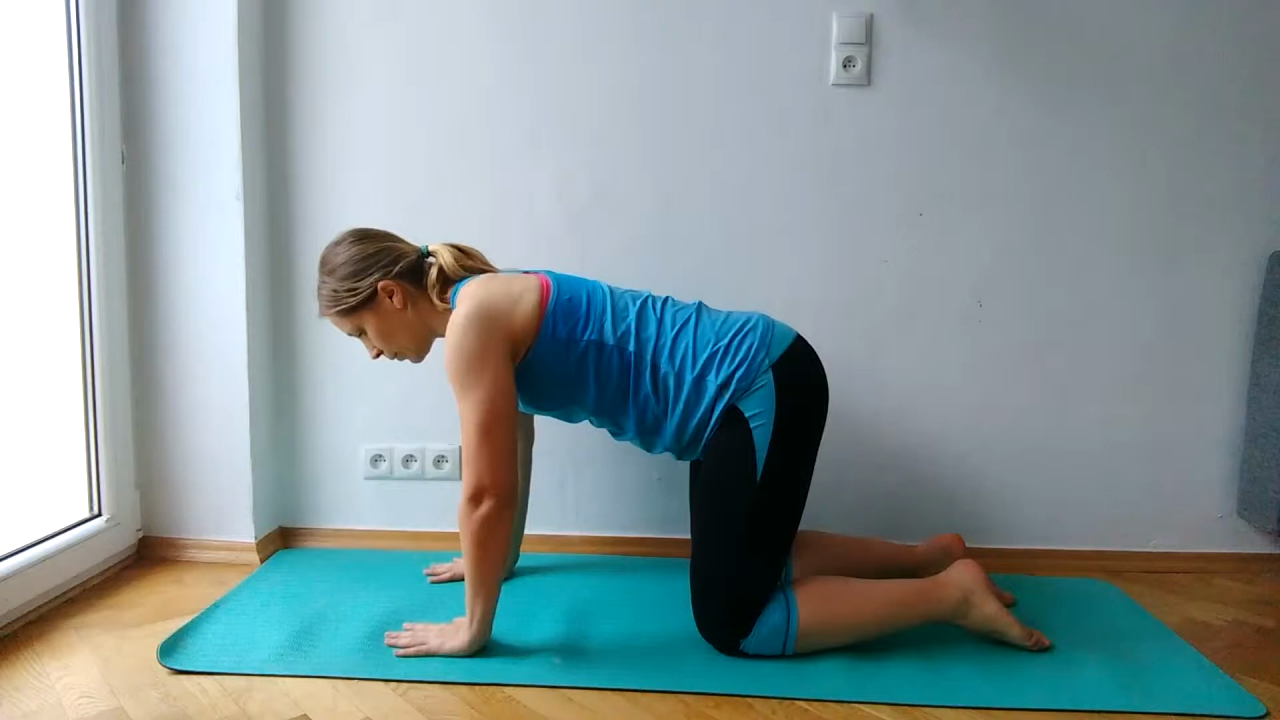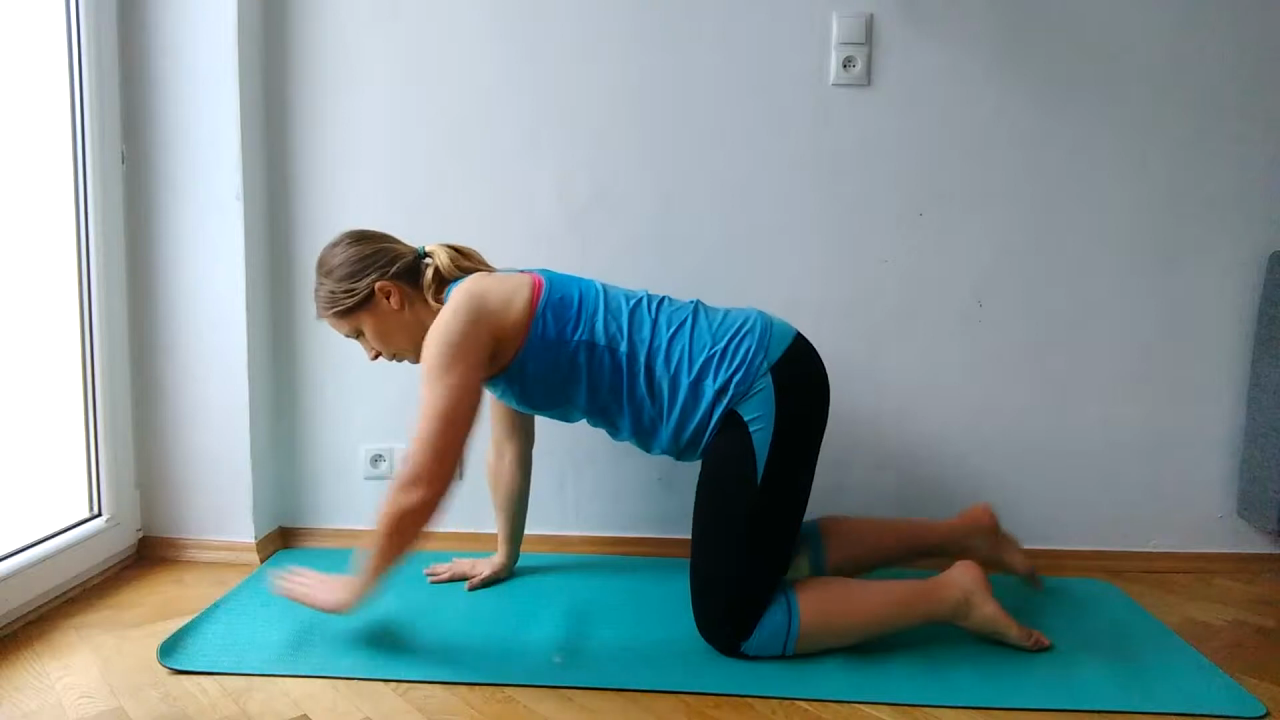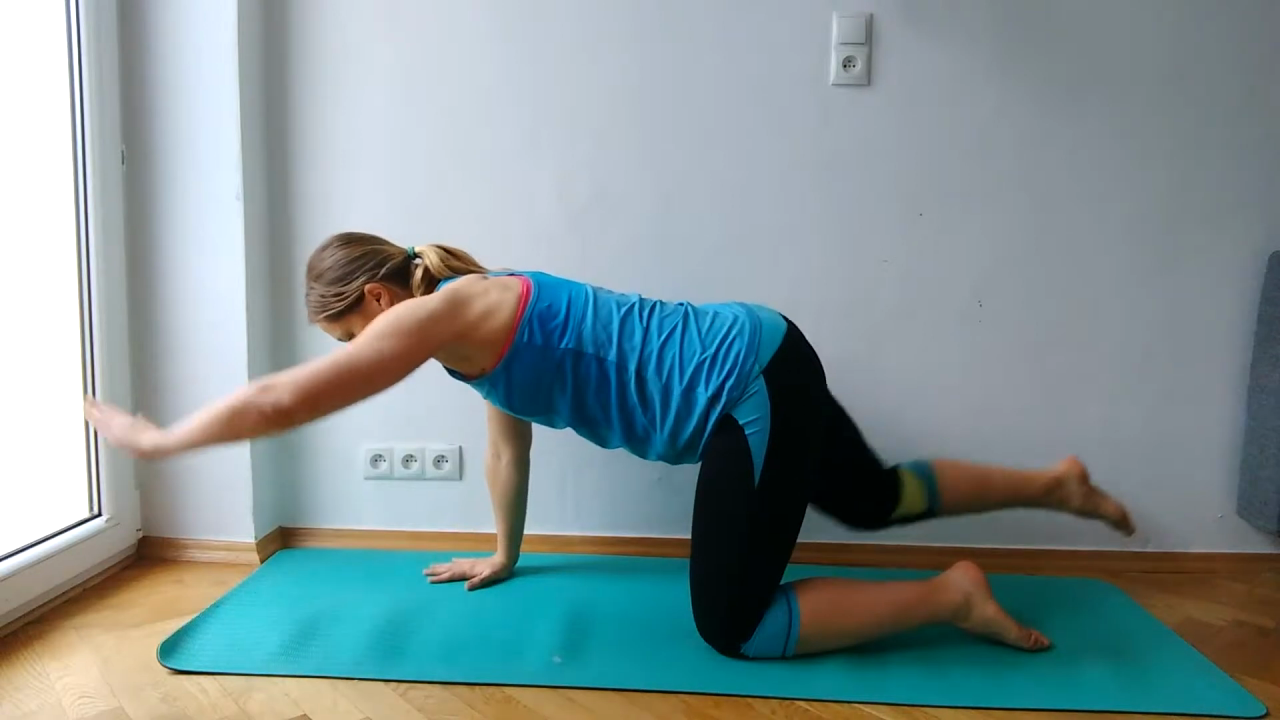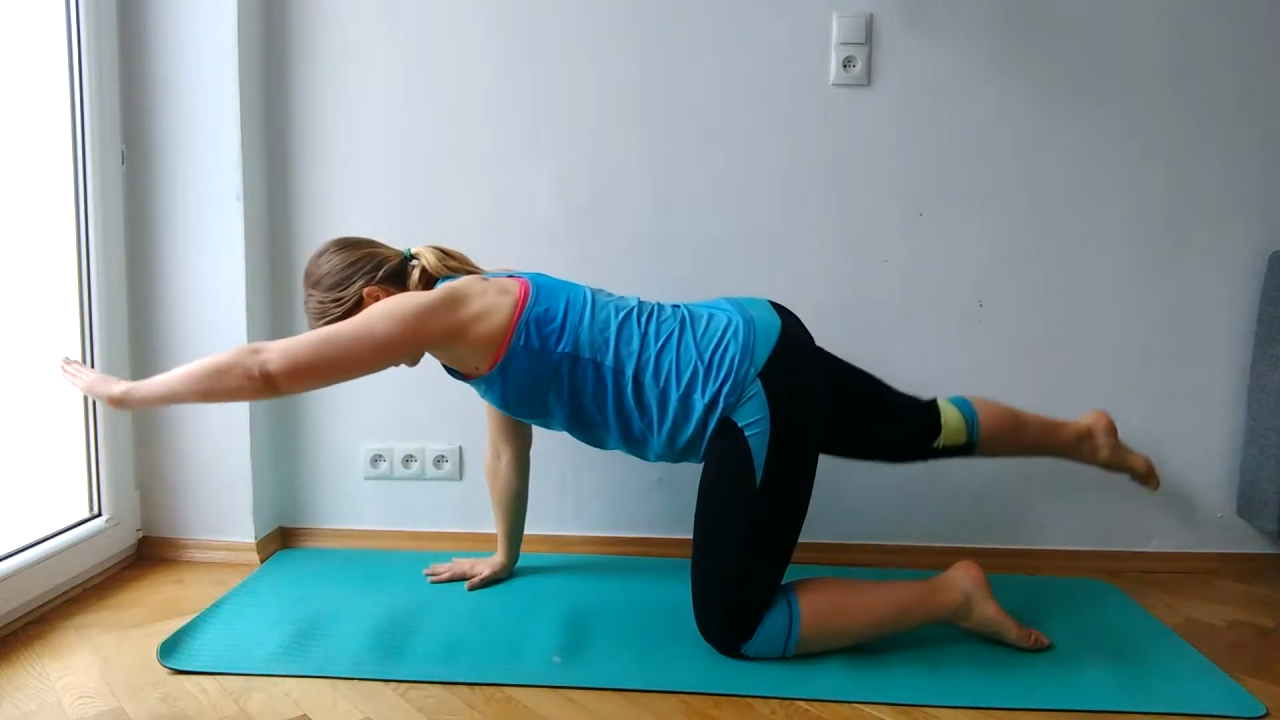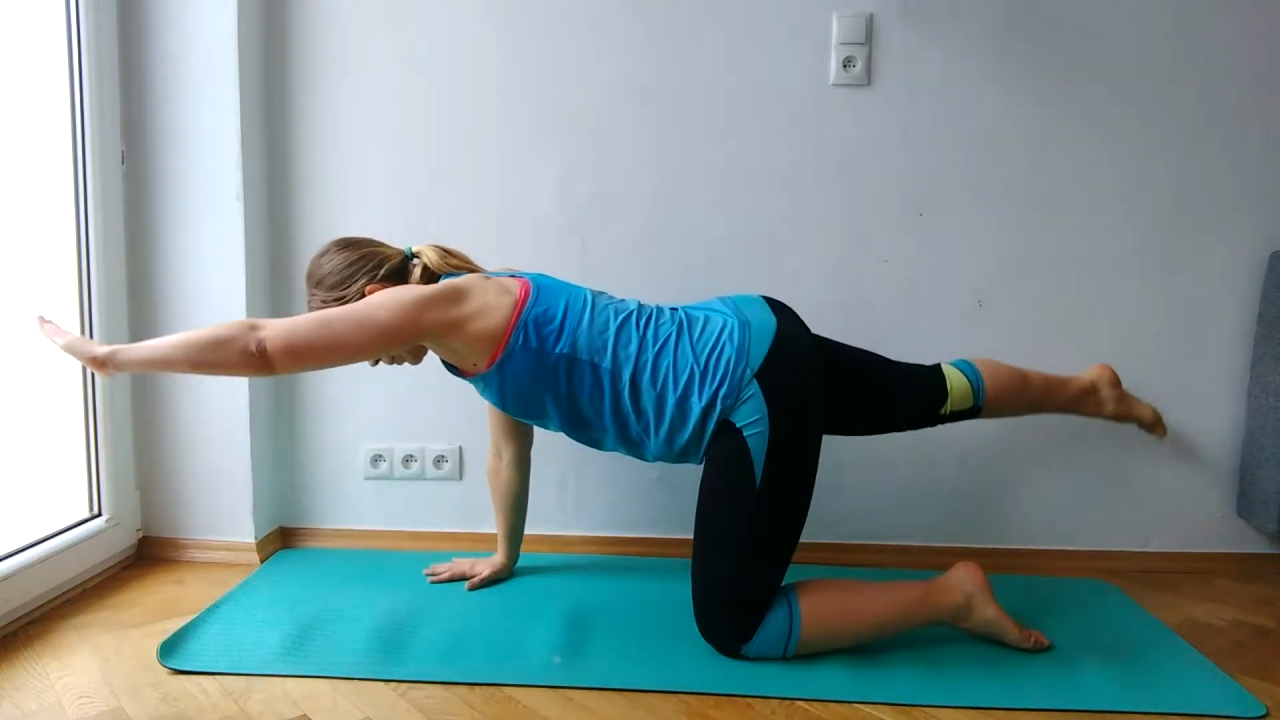
dt=0.3s
person 1, frame 1
left shoulder: (473, 320)
right shoulder: (488, 305)
left elbow: (485, 491)
right elbow: (513, 457)
left wrist: (473, 626)
right wrist: (498, 557)
left hip: (760, 387)
right hip: (748, 384)
left knee: (731, 623)
right knee: (748, 561)
left ankle: (952, 595)
right ankle: (932, 557)
person 1, frame 2
left shoulder: (461, 319)
right shoulder: (495, 319)
left elbow: (419, 483)
right elbow: (510, 442)
left wrist: (352, 586)
right wrist: (501, 553)
left hip: (756, 393)
right hip: (754, 378)
left knee: (734, 623)
right knee: (775, 554)
left ankle: (957, 592)
right ankle: (966, 531)
person 1, frame 3
left shoulder: (441, 314)
right shoulder: (475, 314)
left elbow: (284, 400)
right elbow: (508, 443)
left wrist: (158, 439)
right wrist: (501, 555)
left hip: (748, 391)
right hip: (756, 365)
left knee: (733, 625)
right knee: (868, 500)
left ankle: (948, 594)
right ankle: (1055, 486)
person 1, frame 4
left shoulder: (441, 313)
right shoulder: (477, 312)
left elbow: (268, 368)
right elbow: (508, 440)
left wrist: (128, 390)
right wrist: (502, 554)
left hip: (751, 387)
right hip: (757, 353)
left knee: (733, 624)
right knee: (917, 428)
left ankle: (951, 596)
right ankle: (1087, 437)
person 1, frame 5
left shoulder: (442, 308)
right shoulder: (475, 316)
left elbow: (263, 345)
right elbow: (510, 438)
left wrist: (112, 355)
right wrist: (502, 555)
left hip: (748, 386)
right hip: (755, 349)
left knee: (732, 623)
right knee: (926, 394)
left ankle: (950, 595)
right ankle: (1091, 389)
